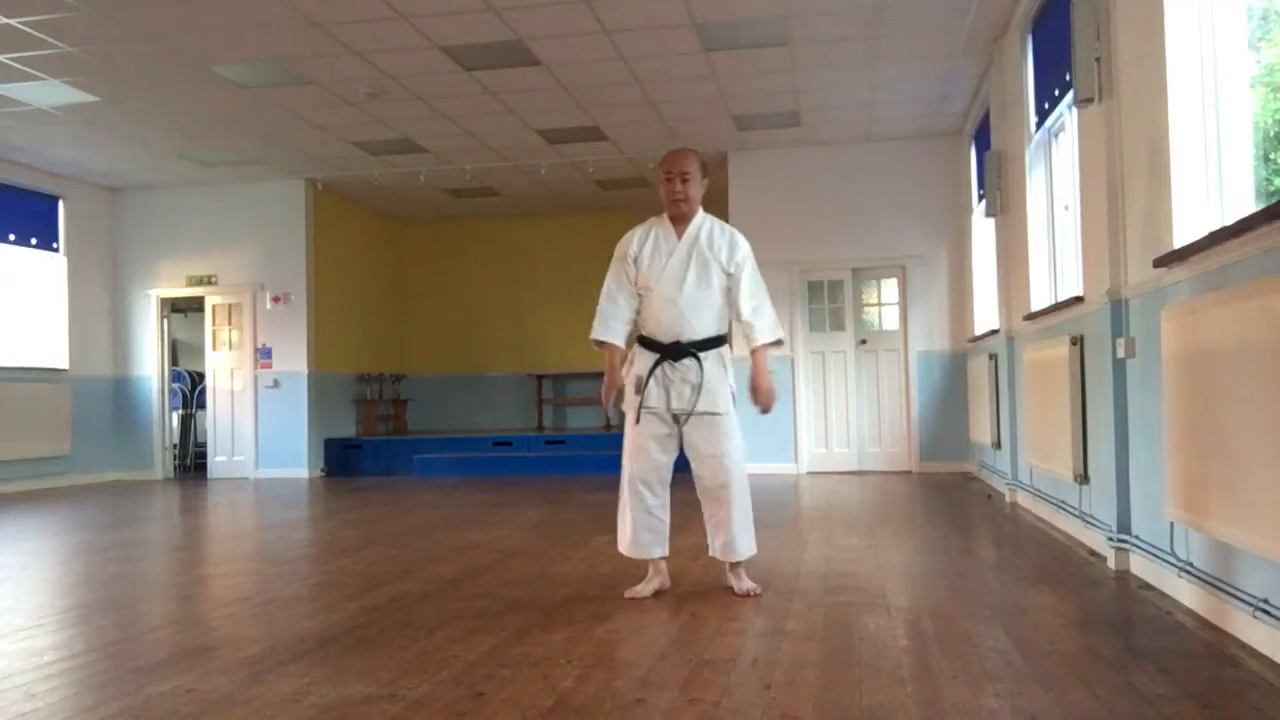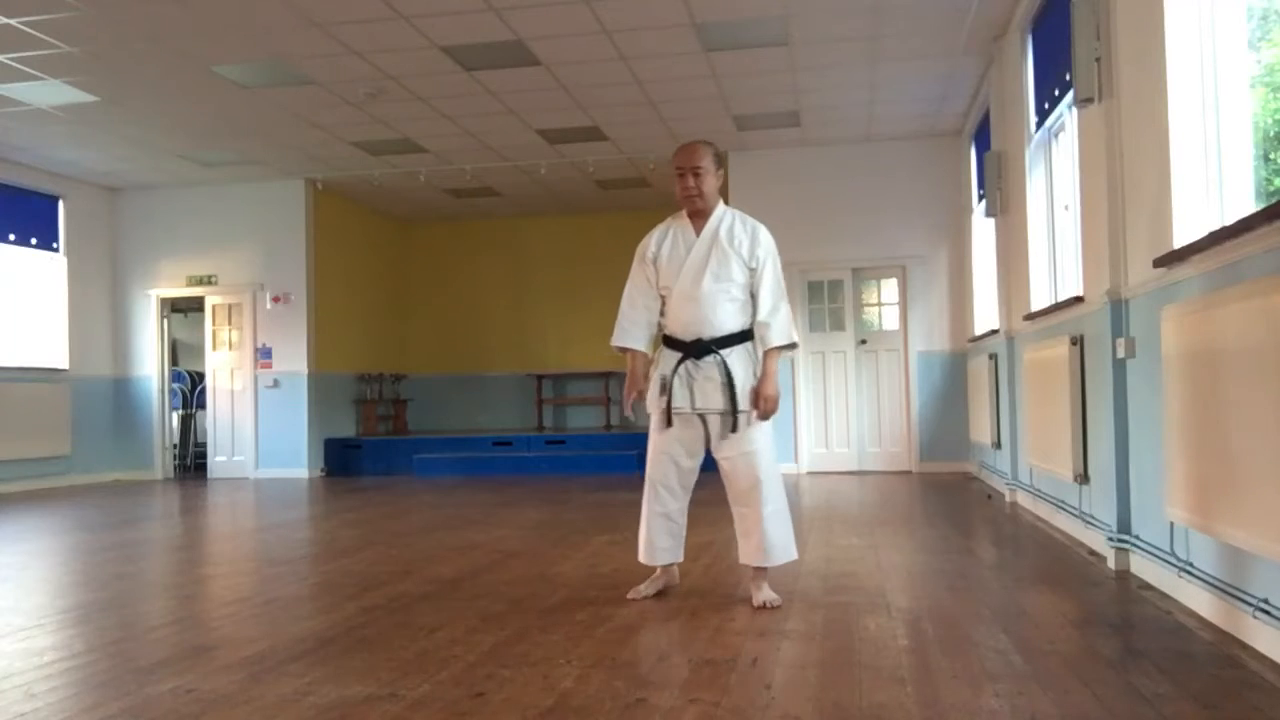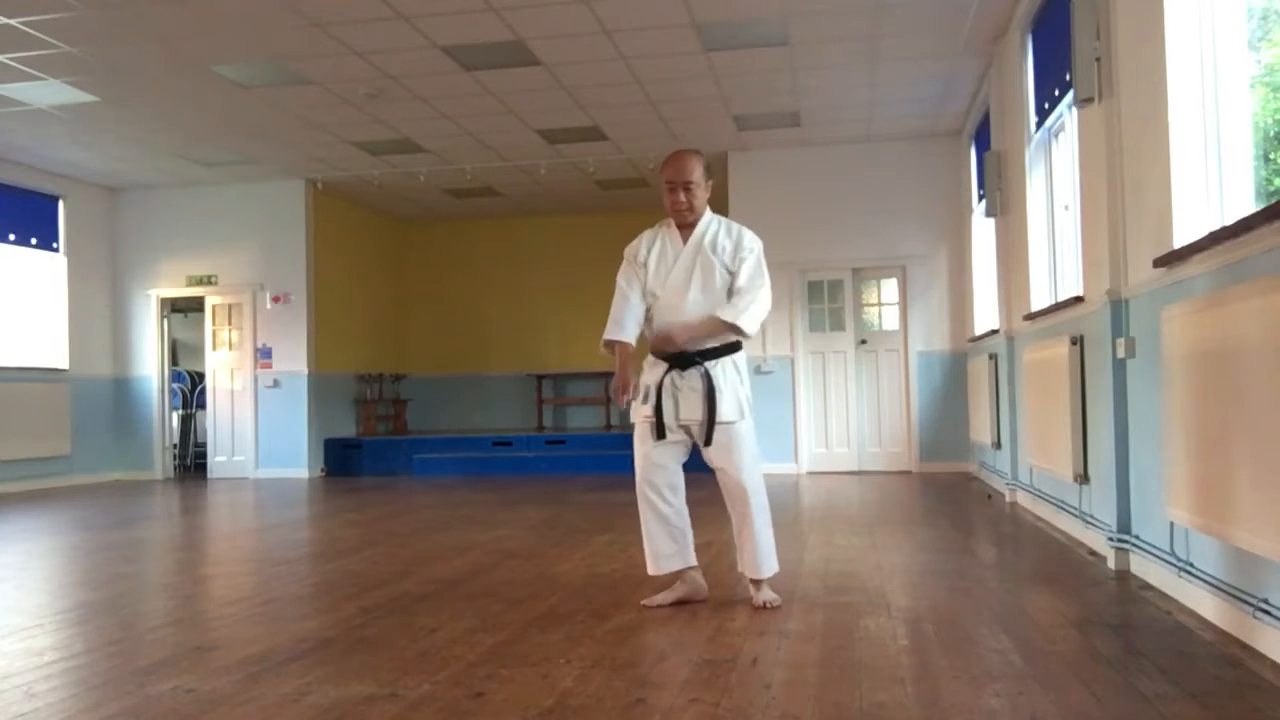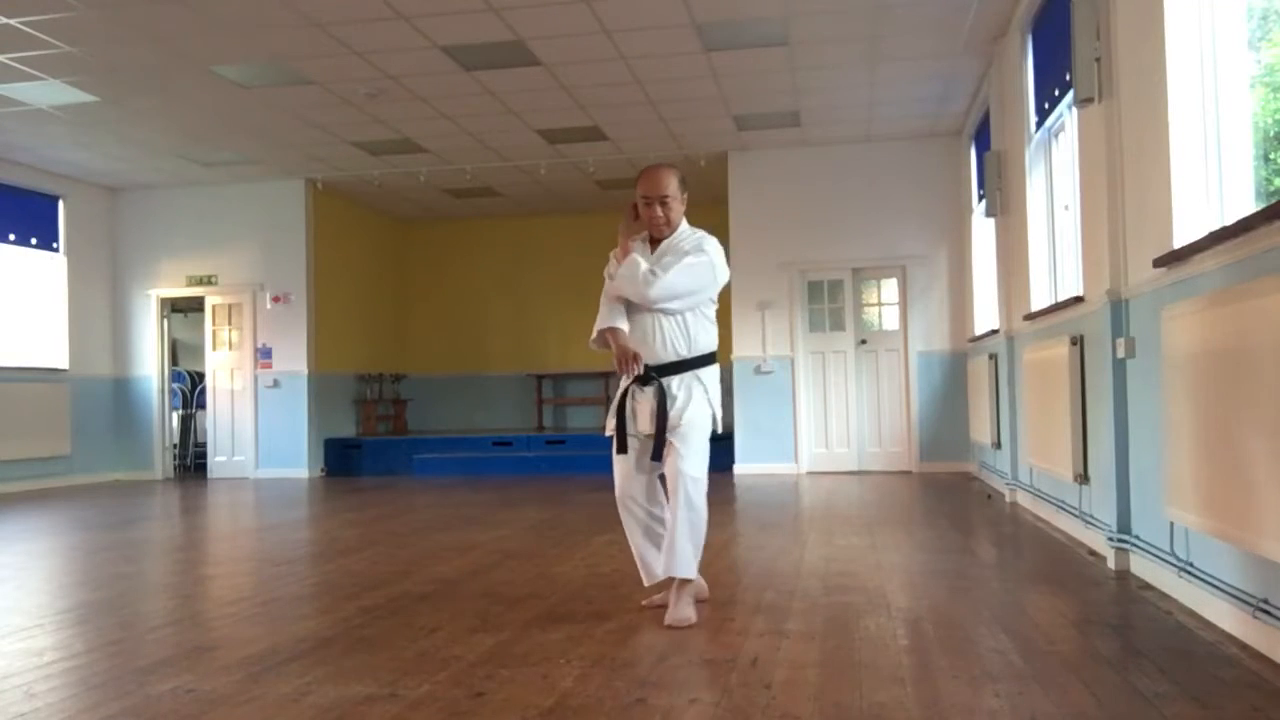
dt=0.7s
person 1, frame 1
left shoulder: (728, 241)
right shoulder: (636, 242)
left elbow: (752, 307)
right elbow: (617, 307)
left wrist: (760, 369)
right wrist: (612, 367)
left hip: (706, 368)
right hip: (649, 368)
left knee: (722, 471)
right knee: (643, 472)
left ankle: (734, 565)
right ankle: (656, 569)
person 1, frame 2
left shoulder: (751, 234)
right shoulder: (657, 241)
left elbow: (771, 307)
right elbow: (639, 310)
left wrist: (769, 373)
right wrist: (636, 371)
left hip: (734, 366)
right hip: (675, 369)
left knee: (753, 474)
right knee: (665, 475)
left ankle: (759, 576)
right ankle: (664, 569)
person 1, frame 3
left shoulder: (738, 240)
right shoulder: (644, 246)
left elbow: (752, 303)
right elbow: (627, 306)
left wrist: (689, 332)
right wrist: (624, 363)
left hip: (718, 375)
right hip: (661, 377)
left knee: (741, 478)
right knee: (654, 478)
left ankle: (759, 577)
right ankle: (688, 577)
person 1, frame 4
left shoulder: (703, 250)
right shoulder: (628, 255)
left elbow: (649, 289)
right elbow: (612, 306)
left wrist: (625, 245)
right wrist: (618, 341)
left hip: (688, 385)
right hip: (637, 386)
left knee: (684, 477)
right knee: (632, 489)
left ankle: (682, 586)
right ankle: (686, 579)
